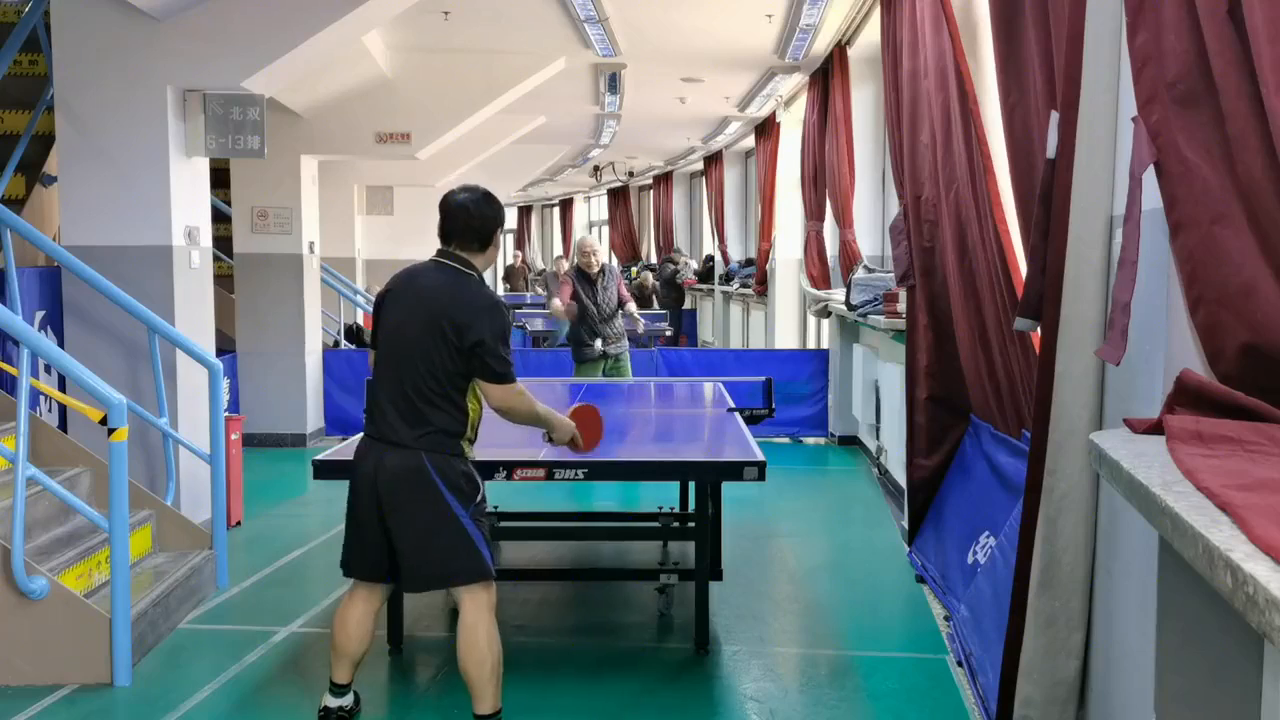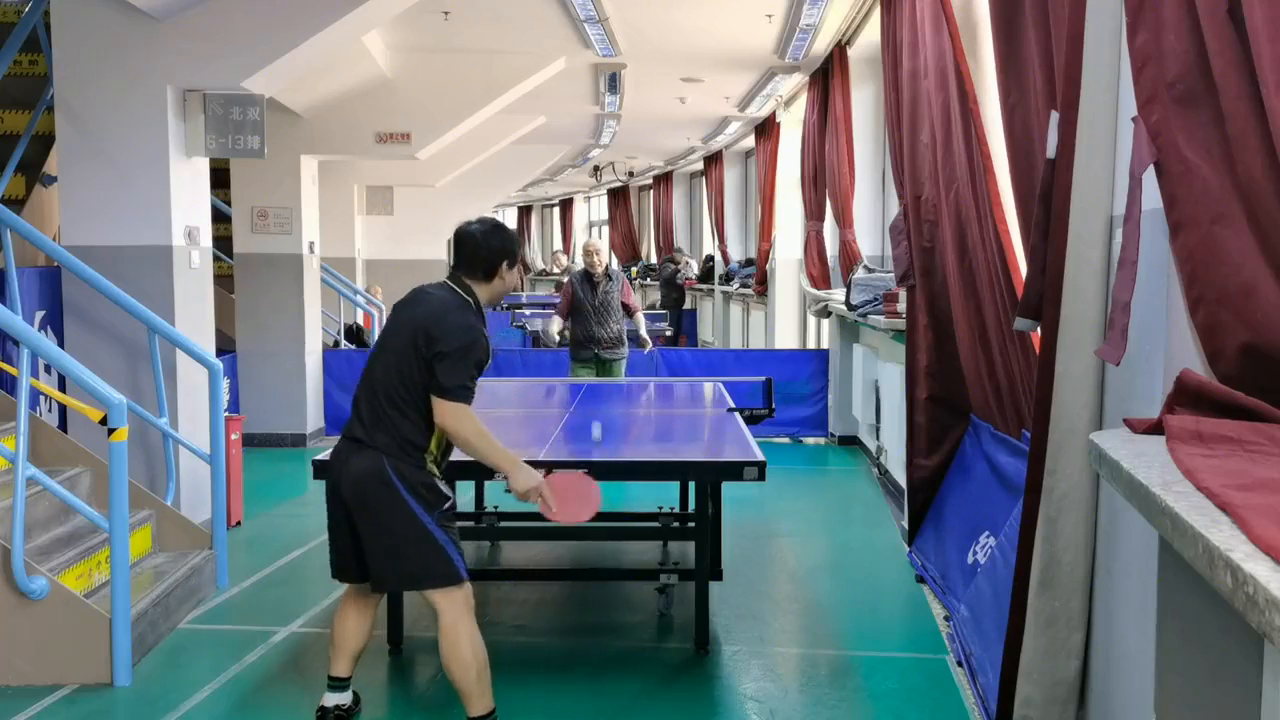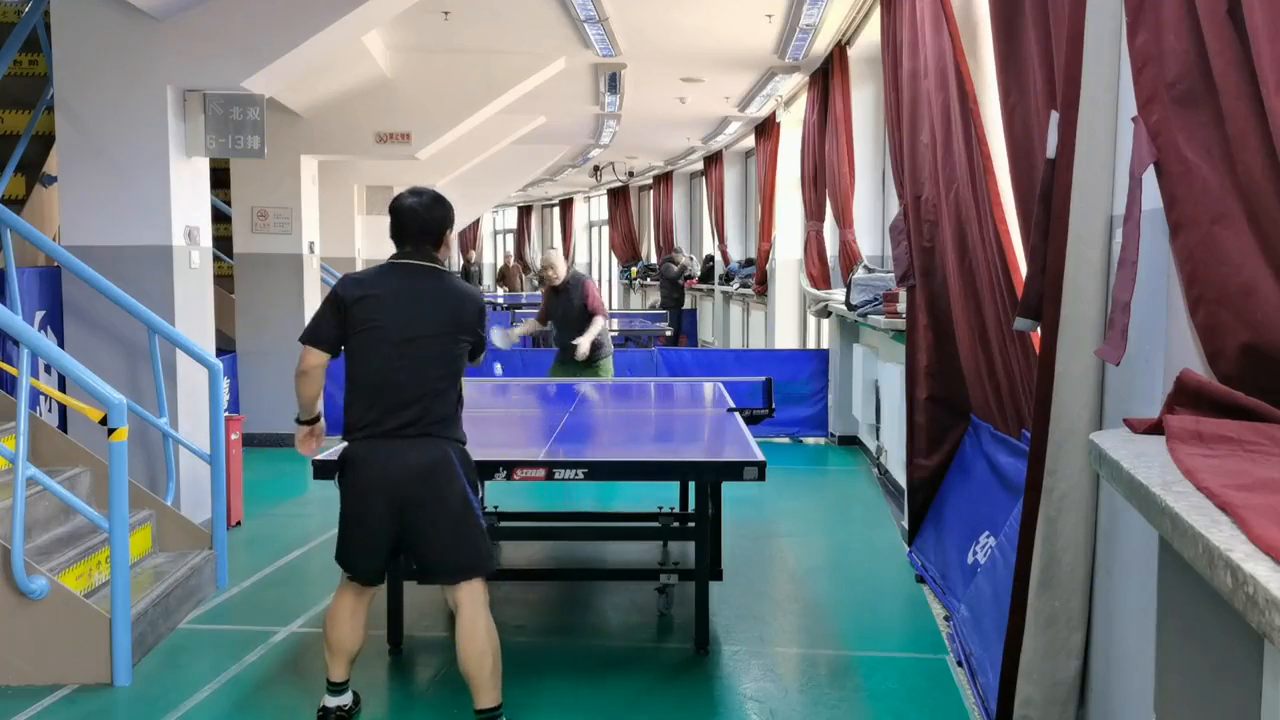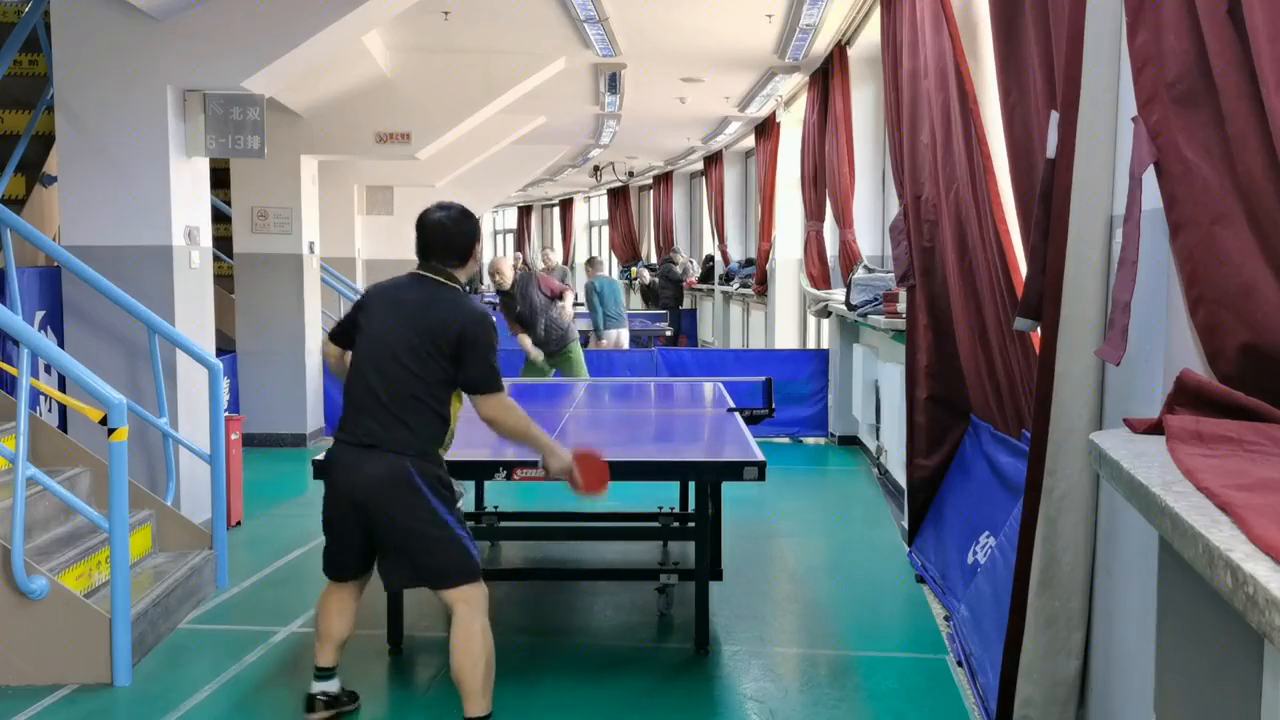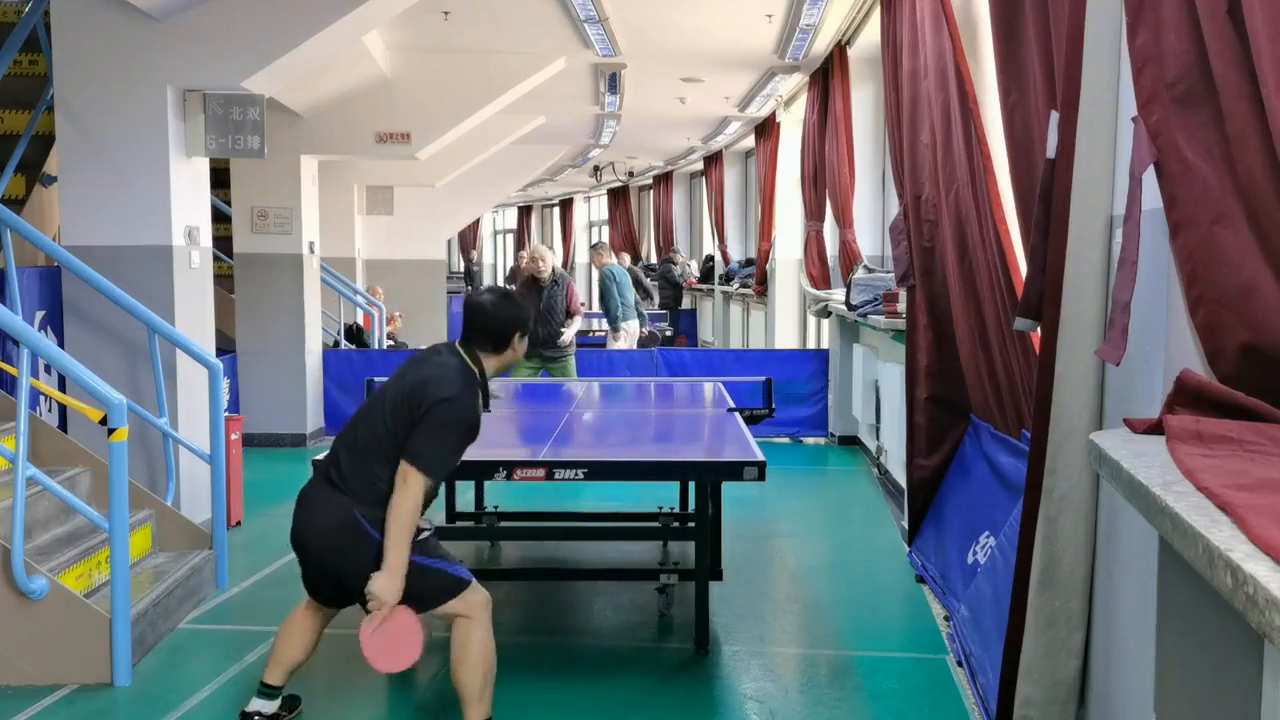
dt=0.5s
person 1, frame 1
left shoulder: (399, 284)
right shoulder: (482, 306)
right elbow: (502, 396)
right wrist: (554, 422)
left hip: (375, 457)
right hip: (431, 468)
left knee: (366, 586)
right knee: (476, 596)
person 1, frame 2
left shoulder: (419, 299)
right shoulder: (463, 328)
right elbow: (451, 416)
right wrist: (516, 469)
left hip: (349, 461)
right hip: (395, 473)
left knee: (362, 586)
right knee: (454, 601)
person 1, frame 3
left shoulder: (352, 289)
right shoulder: (467, 300)
left elbow: (310, 363)
left wrist: (307, 419)
left hip: (368, 461)
right hip: (437, 462)
left knee: (355, 585)
right knee: (469, 594)
person 1, frame 4
left shoulder: (378, 296)
right shoulder: (469, 318)
left elbow: (333, 352)
right elbow: (493, 408)
right wrist: (550, 450)
left hip: (345, 465)
right hip: (405, 474)
left knee: (345, 581)
right knee: (469, 600)
person 1, frame 5
left shoulder: (436, 357)
right shoulder: (458, 402)
right elbow: (410, 484)
right wrist: (393, 571)
left hip: (315, 509)
right hip: (356, 523)
left knee: (319, 604)
right knee: (473, 610)
